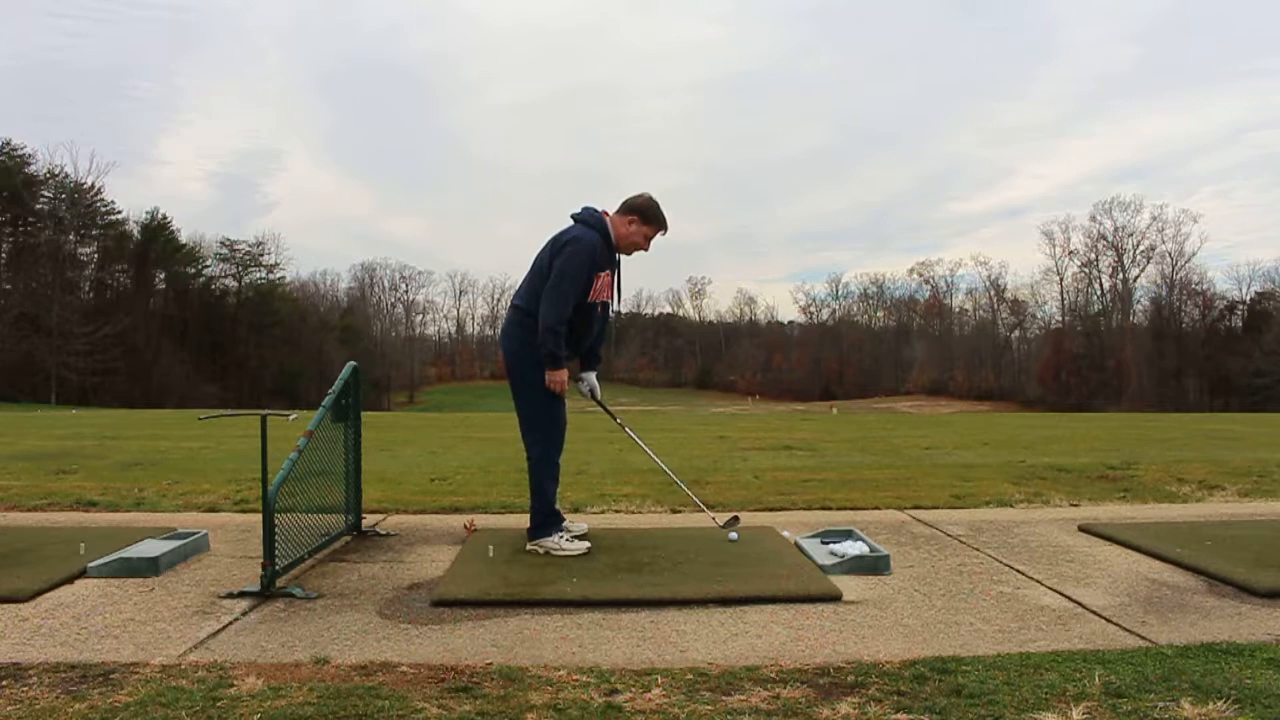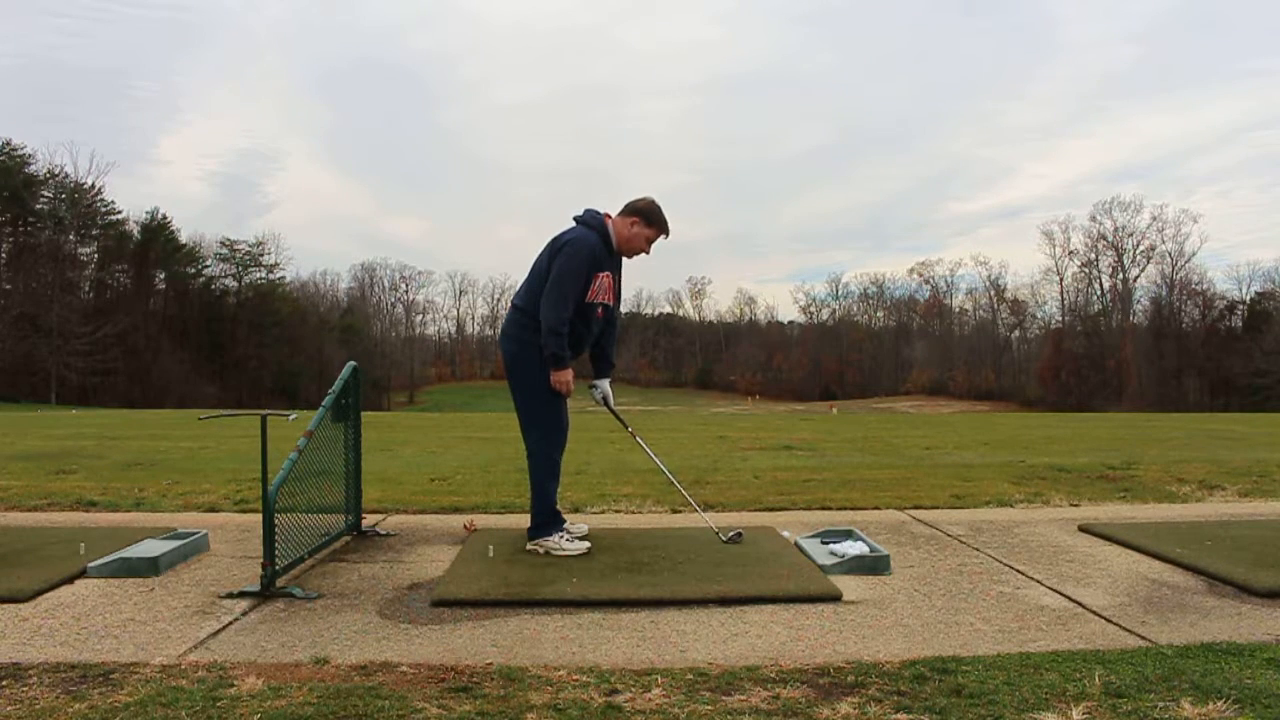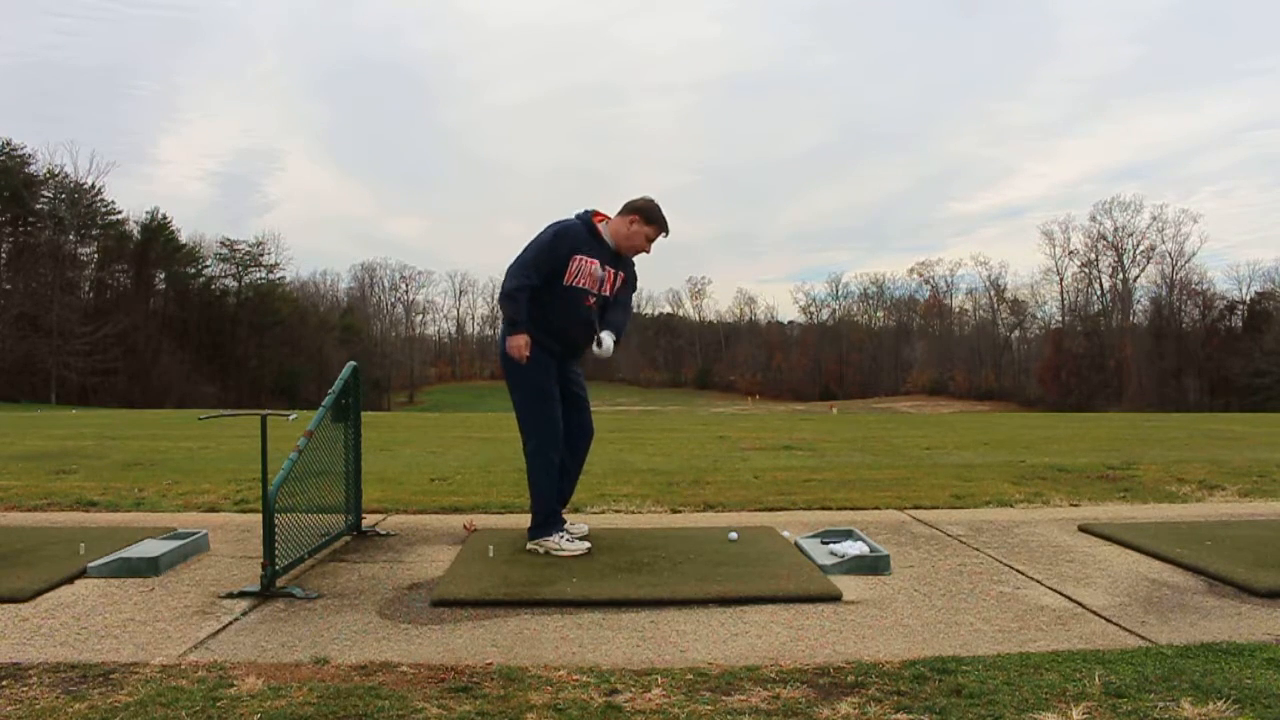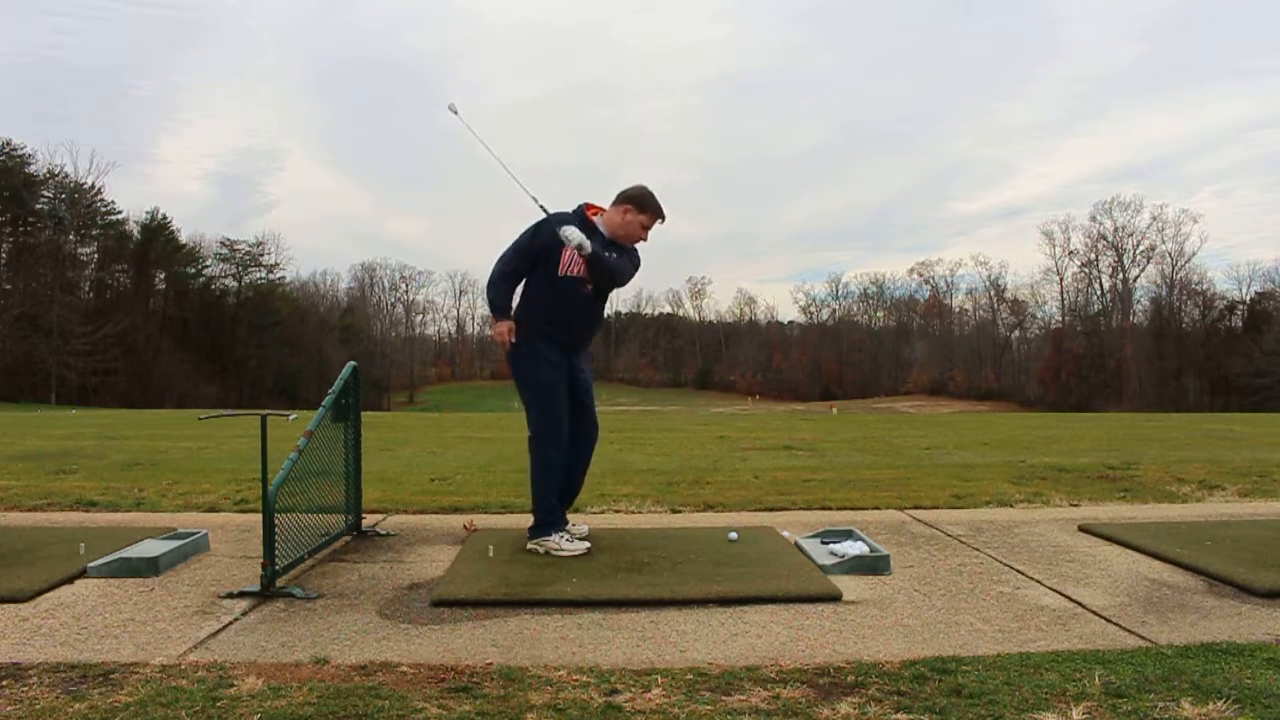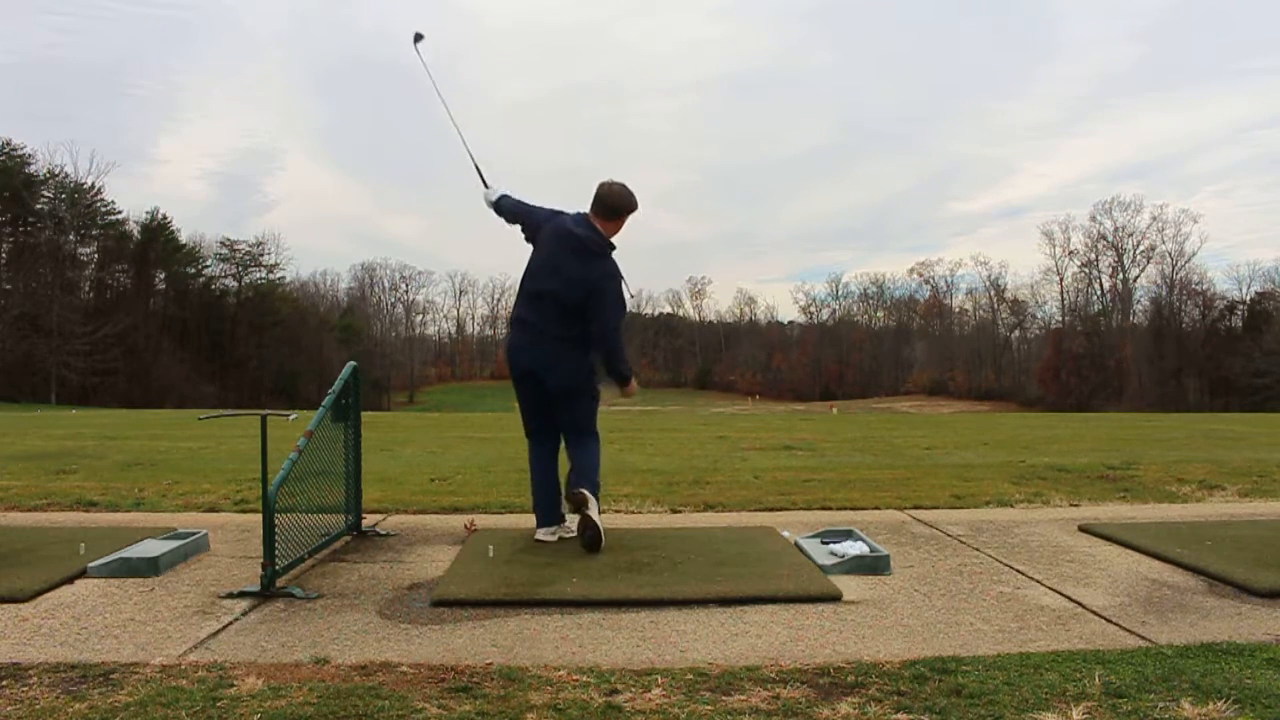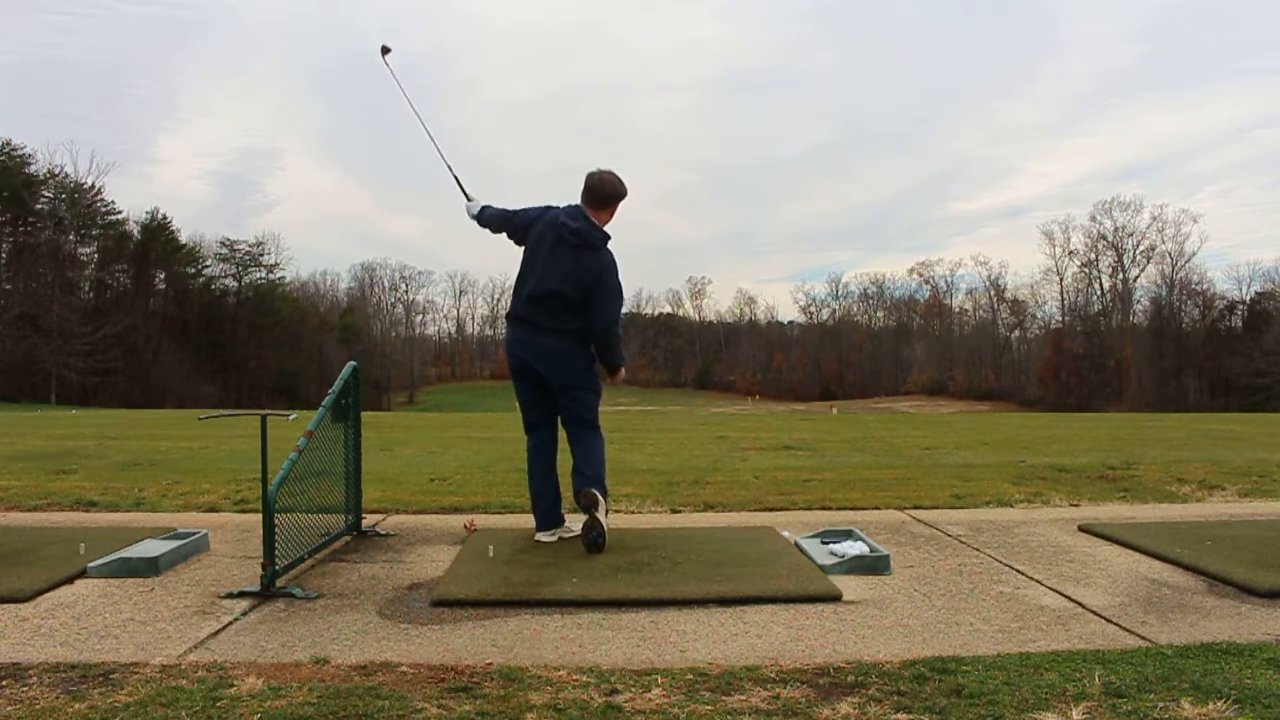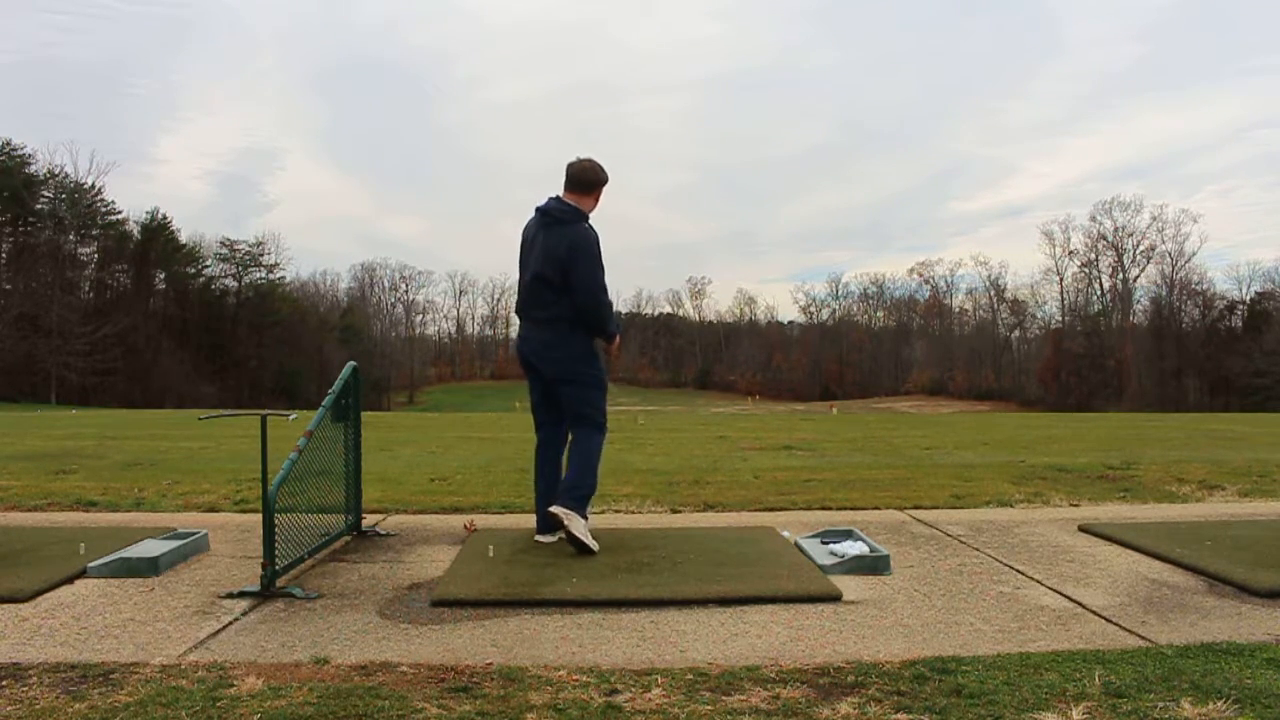
dt=0.7s
person 1, frame 1
left shoulder: (607, 252)
right shoulder: (582, 244)
left elbow: (597, 315)
right elbow: (554, 305)
left wrist: (589, 367)
right wrist: (556, 362)
left hip: (546, 350)
right hip: (530, 345)
left knee: (552, 434)
right knee: (544, 436)
left ankle: (549, 519)
right ankle: (542, 531)
person 1, frame 2
left shoulder: (611, 258)
right shoulder: (582, 245)
left elbow: (607, 319)
right elbow: (555, 306)
left wrist: (602, 374)
right wrist: (560, 363)
left hip: (548, 351)
right hip: (529, 345)
left knee: (555, 434)
right knee: (545, 436)
left ankle: (549, 519)
right ankle: (543, 531)
person 1, frame 3
left shoulder: (623, 268)
right shoulder: (565, 234)
left elbow: (619, 309)
right elbow: (518, 276)
left wrist: (609, 335)
right wrist: (517, 328)
left hip: (564, 356)
right hip: (528, 349)
left knee: (578, 433)
right knee: (545, 437)
left ankle: (552, 515)
right ankle: (544, 529)
person 1, frame 4
left shoulder: (626, 254)
right shoulder: (555, 227)
left elbow: (611, 275)
right elbow: (508, 265)
left wrist: (586, 246)
right wrist: (501, 314)
left hip: (573, 353)
right hip: (534, 347)
left knee: (583, 435)
right knee: (551, 434)
left ankle: (555, 517)
right ankle: (545, 530)
person 1, frame 5
left shoulder: (553, 225)
right shoulder: (603, 269)
left elbow: (519, 211)
right elbow: (607, 332)
left wrist: (497, 198)
right wrist: (623, 377)
left hip: (521, 347)
right hip: (564, 358)
left knee: (540, 435)
right knee: (581, 434)
left ankle: (548, 519)
right ankle: (585, 492)
person 1, frame 6
left shoulder: (544, 221)
right shoulder: (600, 259)
left elbow: (504, 220)
right elbow: (604, 324)
left wrist: (479, 211)
right wrist: (615, 365)
left hip: (521, 343)
right hip: (565, 352)
left knee: (539, 432)
right knee: (584, 429)
left ankle: (548, 521)
right ankle: (593, 492)
person 1, frame 7
left shoulder: (535, 225)
right shoulder: (580, 235)
right elbow: (592, 298)
right wrist: (611, 333)
left hip: (531, 339)
right hip: (568, 344)
left knee: (549, 430)
right knee: (588, 426)
left ankle: (548, 520)
right ankle: (570, 505)
